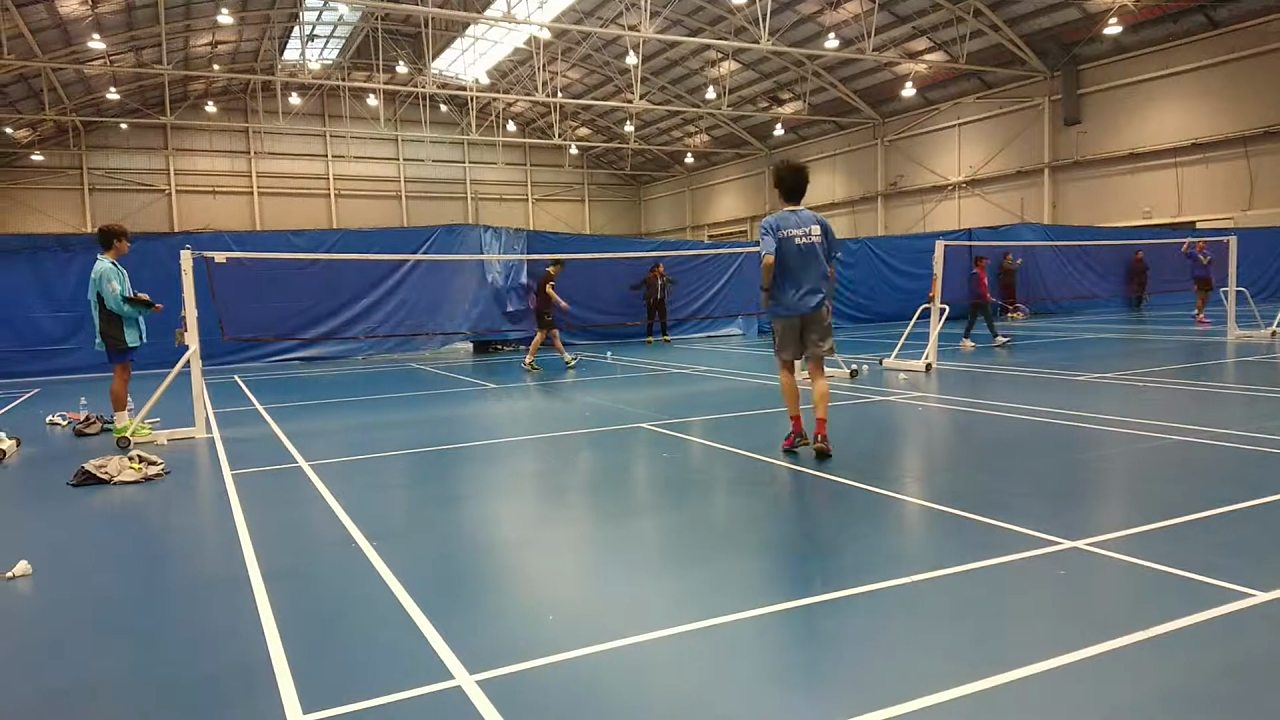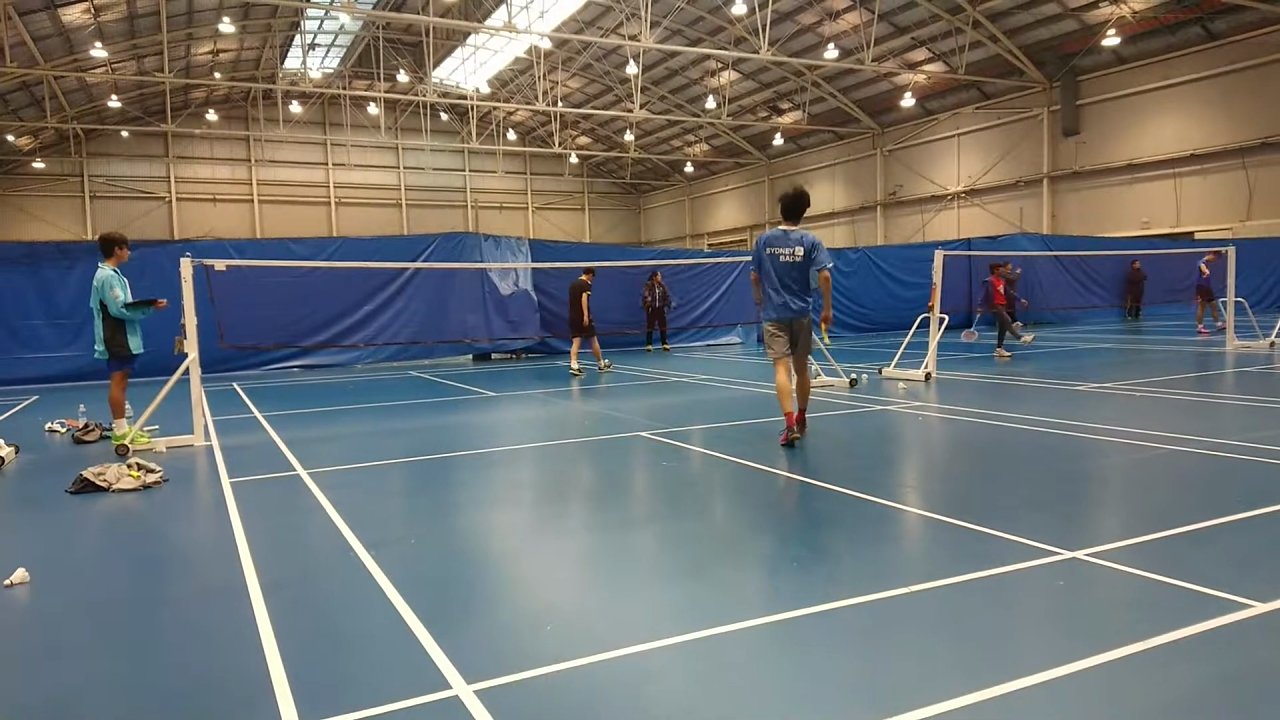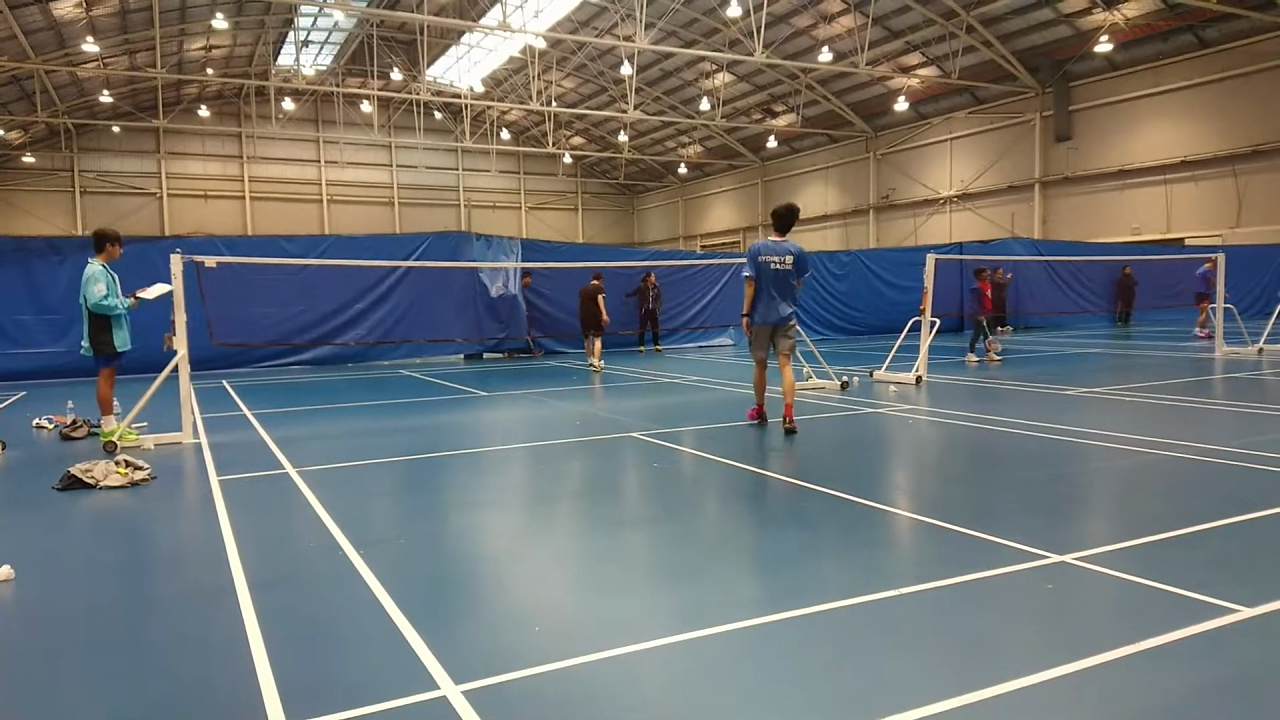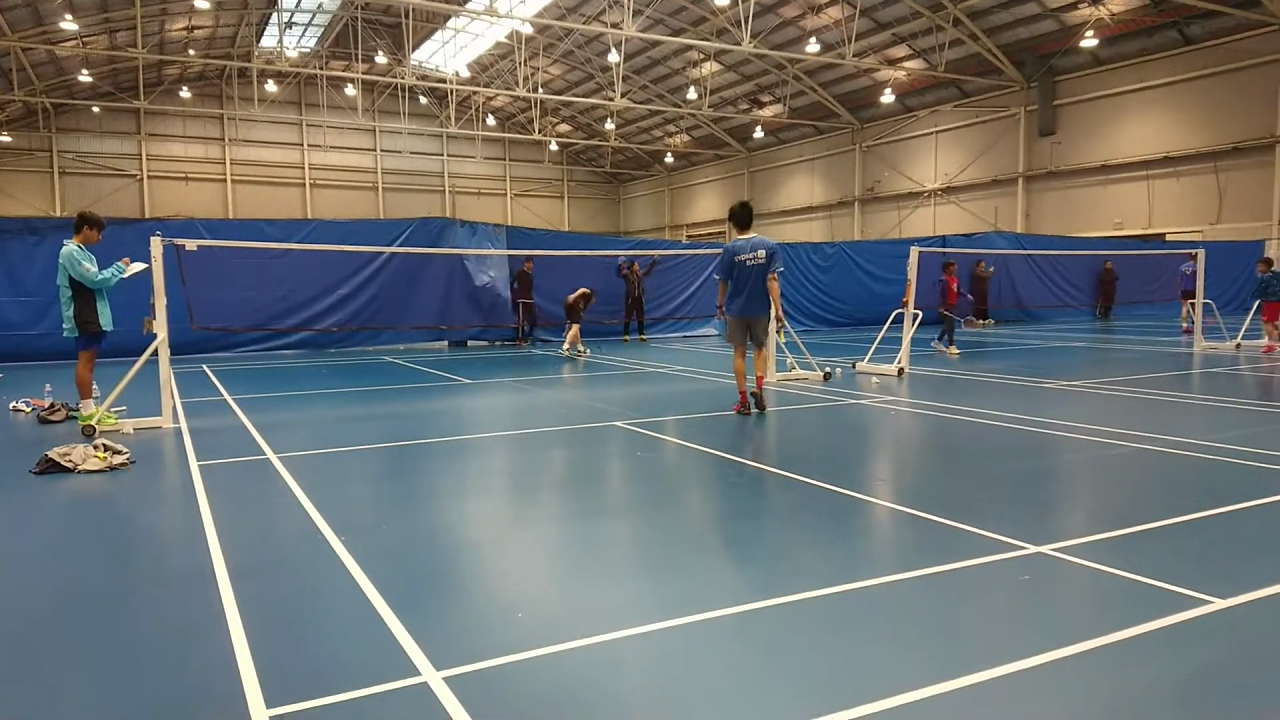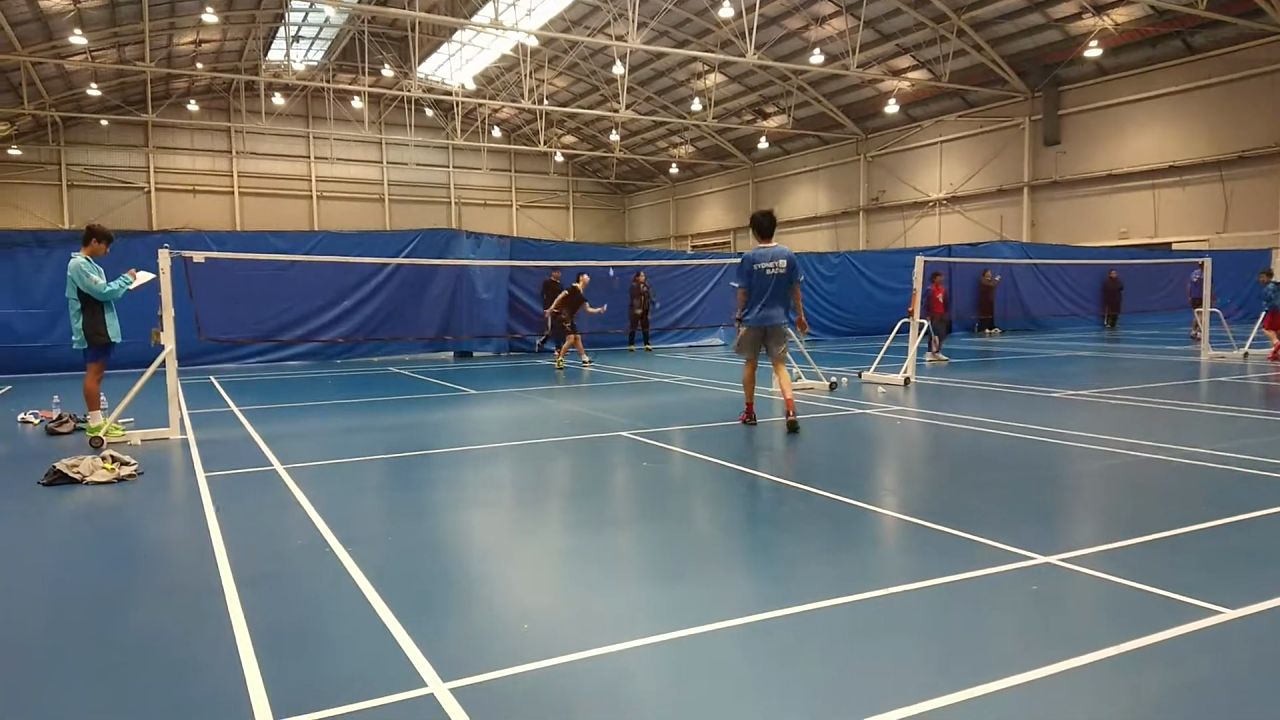
dt=0.5s
person 1, frame 1
left shoulder: (771, 224)
right shoulder: (820, 222)
left elbow: (768, 261)
right elbow: (831, 269)
left wrist: (766, 290)
right wrist: (826, 294)
left hip: (785, 309)
right hip: (817, 307)
left knee: (787, 369)
right knee: (817, 370)
left ankle: (796, 429)
right ankle: (821, 434)
person 1, frame 2
left shoulder: (764, 240)
right shoulder: (810, 241)
left elbow: (755, 277)
right elbow: (825, 276)
left wrist: (758, 297)
right wrist: (827, 308)
left hip: (774, 314)
right hip: (802, 313)
left knee: (782, 368)
right knee: (801, 367)
left ankle: (790, 426)
right ankle: (801, 419)
person 1, frame 3
left shoulder: (757, 249)
right shoulder: (797, 251)
left elbow: (750, 284)
left wrist: (745, 314)
left hip: (760, 316)
right hip: (786, 316)
left knee: (760, 364)
right knee: (785, 364)
left ankle: (759, 410)
right ankle: (788, 416)
person 1, frame 4
left shoulder: (729, 249)
right shoulder: (769, 246)
left elbow: (723, 283)
right elbow: (772, 279)
left wrist: (719, 305)
right wrist: (778, 308)
left hip: (736, 309)
right hip: (761, 308)
left knee: (739, 352)
right knee: (760, 347)
left ankle: (743, 401)
right ankle: (758, 387)
person 1, frame 5
left shoulder: (749, 257)
right shoulder: (788, 255)
left elbow: (743, 292)
right elbow: (795, 289)
left wrist: (738, 316)
right wrist: (800, 315)
left hip: (753, 320)
right hip: (778, 320)
left knee: (750, 365)
right knee: (780, 366)
left ankle: (749, 412)
right ankle: (791, 412)
person 2, frame 1
left shoulder: (112, 267)
right shoulder: (106, 269)
right elbow: (116, 304)
left wrist: (137, 298)
right wrist: (145, 308)
left hip: (123, 330)
right hip: (116, 332)
left knee: (124, 375)
right knee: (120, 375)
left ankle: (124, 420)
right ankle: (121, 424)
person 2, frame 2
left shoulder: (111, 274)
right shoulder: (108, 276)
right elbow: (119, 309)
left wrist: (146, 306)
right wrist: (149, 308)
left hip: (123, 338)
right hip: (117, 340)
left knee: (121, 382)
right knee: (118, 382)
left ankle: (122, 427)
right ankle: (120, 432)
person 2, frame 3
left shoulder: (103, 270)
right shoulder: (96, 272)
right elbow: (97, 303)
left wrist: (130, 298)
right wrist: (125, 303)
left hip: (112, 334)
right hip: (104, 336)
left knee: (109, 378)
right knee: (106, 379)
left ankle: (110, 424)
right ankle: (108, 428)
person 2, frame 4
left shoulder: (80, 252)
right shoulder: (72, 252)
left elbow: (92, 281)
right elbow: (95, 280)
left wrist: (116, 272)
right wrist: (119, 267)
left hip: (91, 316)
right hip: (84, 317)
left knee: (89, 362)
right knee: (86, 362)
left ankle: (89, 408)
right ankle: (86, 412)
person 2, frame 5
left shoulder: (88, 264)
right shoulder: (80, 265)
left elbow: (100, 293)
right elbow: (103, 292)
left wrist: (123, 284)
right wrist: (126, 279)
left hip: (100, 327)
right hip: (93, 329)
left knee: (97, 374)
right knee: (94, 374)
left ankle: (97, 420)
right ankle: (95, 424)
